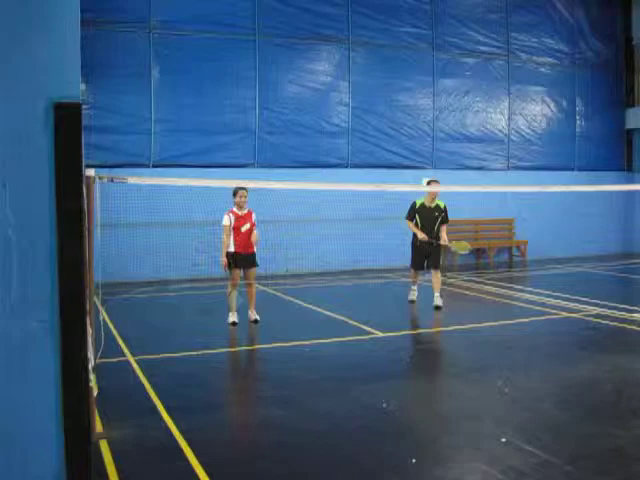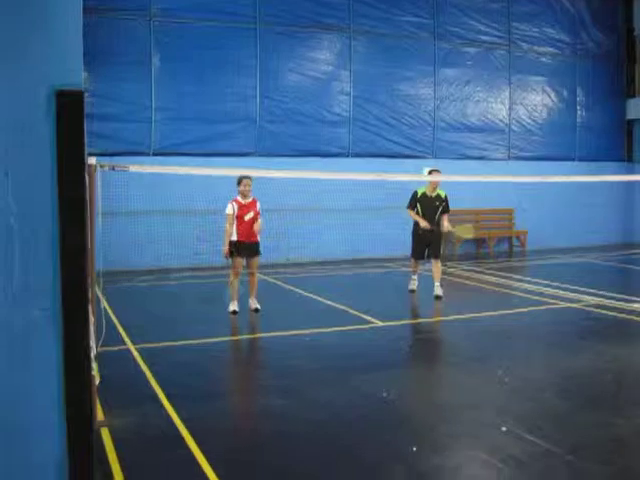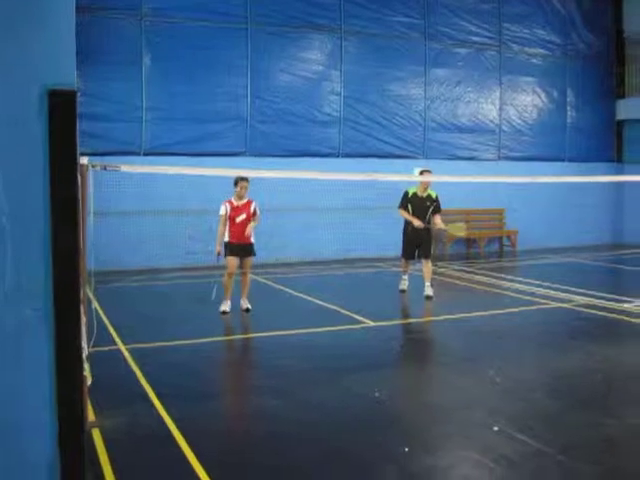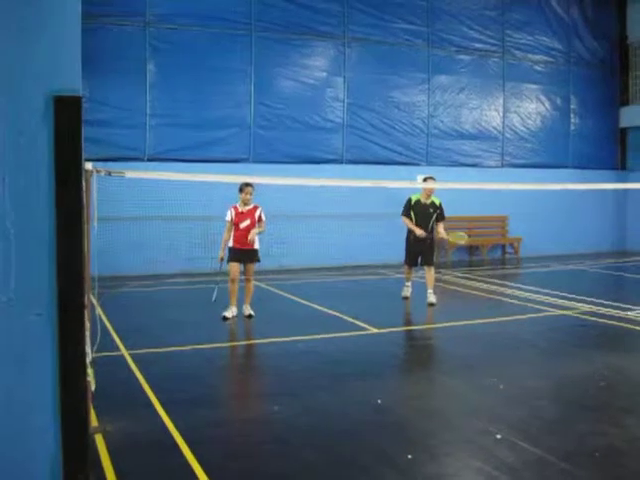
dt=0.2s
person 1, frame 1
left shoulder: (251, 214)
right shoulder: (229, 215)
right elbow: (226, 236)
left wrist: (255, 234)
right wrist: (224, 256)
left hip: (250, 253)
right hip: (235, 253)
left knee: (251, 283)
right knee: (233, 283)
left ankle: (252, 311)
right ankle: (233, 313)
person 1, frame 2
left shoulder: (256, 203)
right shoulder: (233, 204)
right elbow: (229, 225)
left wrist: (259, 223)
right wrist: (226, 244)
left hip: (253, 242)
right hip: (238, 242)
left knee: (253, 272)
right knee: (236, 272)
left ankle: (252, 300)
right ankle: (234, 302)
person 1, frame 3
left shoulder: (252, 204)
right shoulder: (227, 205)
left elbow: (256, 221)
right elbow: (222, 225)
left wrist: (252, 226)
right wrist: (218, 244)
left hip: (247, 243)
right hip: (231, 243)
left knee: (245, 272)
right knee: (230, 272)
left ankle: (244, 300)
right ankle: (226, 301)
person 1, frame 4
left shoulder: (257, 210)
right shoulder: (232, 210)
left elbow: (262, 227)
right elbow: (228, 231)
left wrist: (255, 231)
right wrist: (222, 249)
left hip: (251, 248)
right hip: (234, 248)
left knee: (249, 278)
right knee: (233, 278)
left ankle: (247, 306)
right ankle: (233, 308)
person 2, frame 1
left shoulder: (442, 206)
right shoulder: (416, 204)
left elbow: (444, 224)
right elbow: (409, 221)
left wrist: (443, 234)
right wrist: (418, 232)
left hip: (435, 242)
right hip: (419, 242)
left knee: (435, 269)
right knee: (415, 268)
left ankle: (437, 297)
right ankle: (413, 289)
person 2, frame 2
left shoulder: (442, 196)
right shoulder: (418, 193)
left elbow: (444, 213)
right elbow: (410, 210)
left wrist: (445, 223)
right wrist: (420, 220)
left hip: (435, 232)
right hip: (419, 231)
left knee: (436, 258)
right knee: (416, 257)
left ankle: (437, 286)
right ankle: (414, 278)
person 2, frame 3
left shoulder: (433, 196)
right shoulder: (408, 193)
left elbow: (436, 213)
right elbow: (401, 210)
left wrist: (438, 221)
right wrist: (414, 220)
left hip: (425, 232)
right hip: (410, 231)
left knee: (426, 259)
right knee: (406, 257)
left ankle: (428, 286)
right ankle: (404, 278)
person 2, frame 4
left shoulder: (437, 203)
right shoulder: (412, 200)
left elbow: (440, 221)
right elbow: (404, 218)
left wrist: (441, 230)
right wrist: (415, 229)
left hip: (428, 239)
right hip: (413, 238)
left knee: (429, 266)
right knee: (409, 264)
left ankle: (430, 293)
right ankle: (407, 286)
